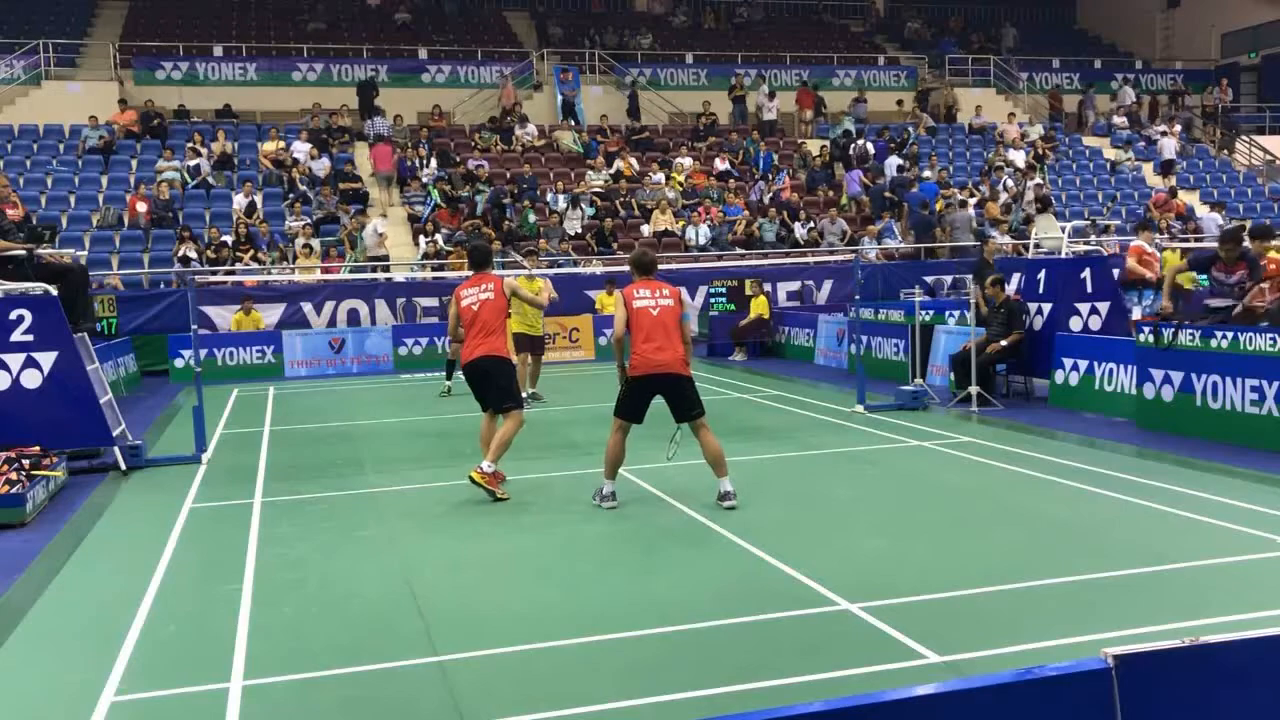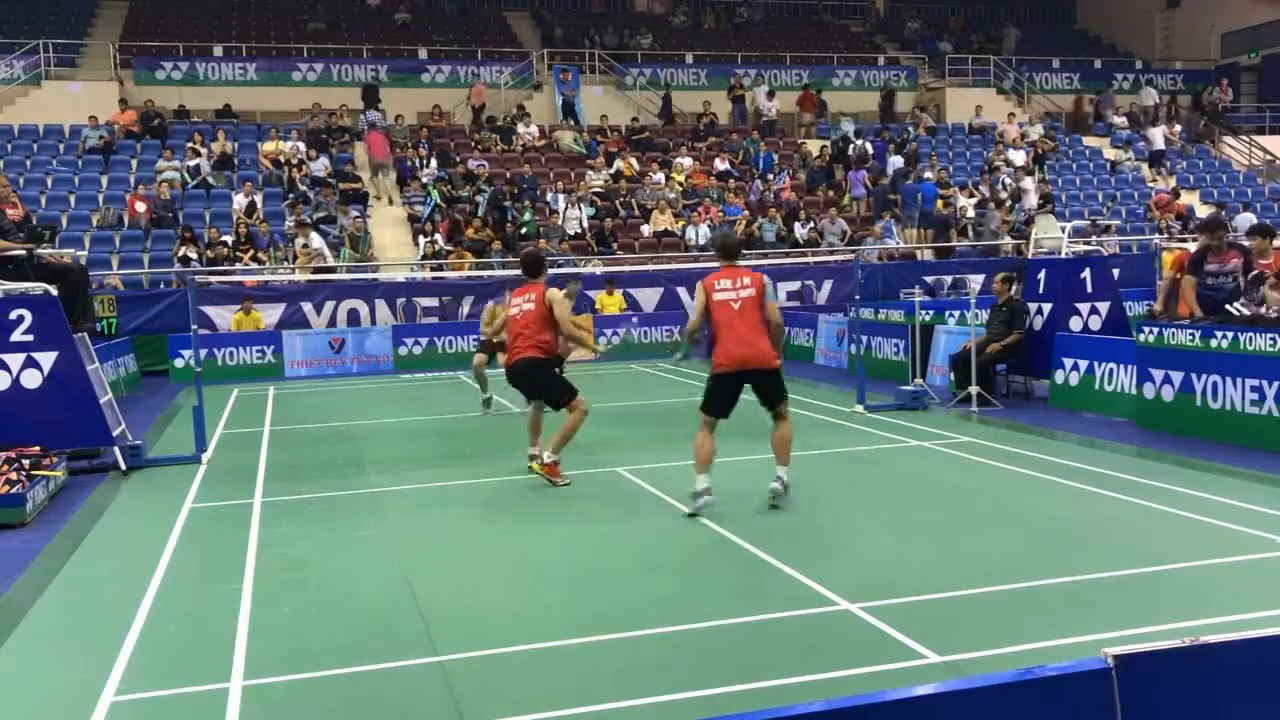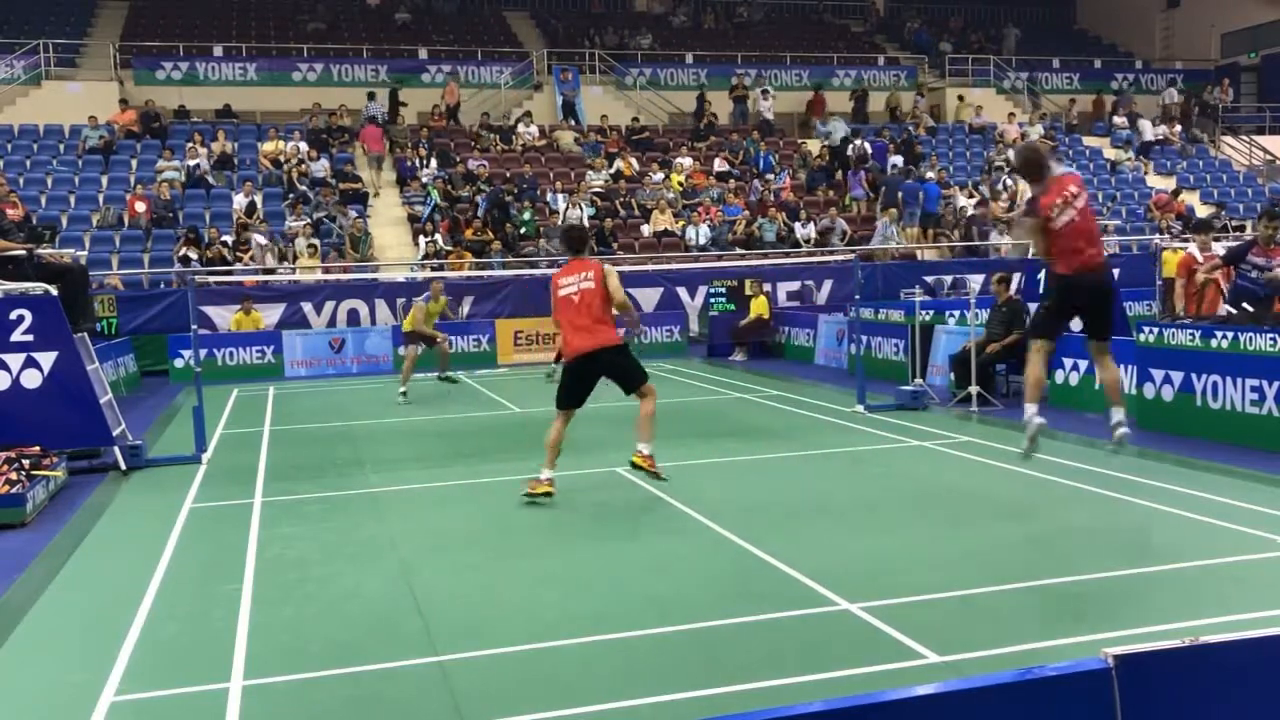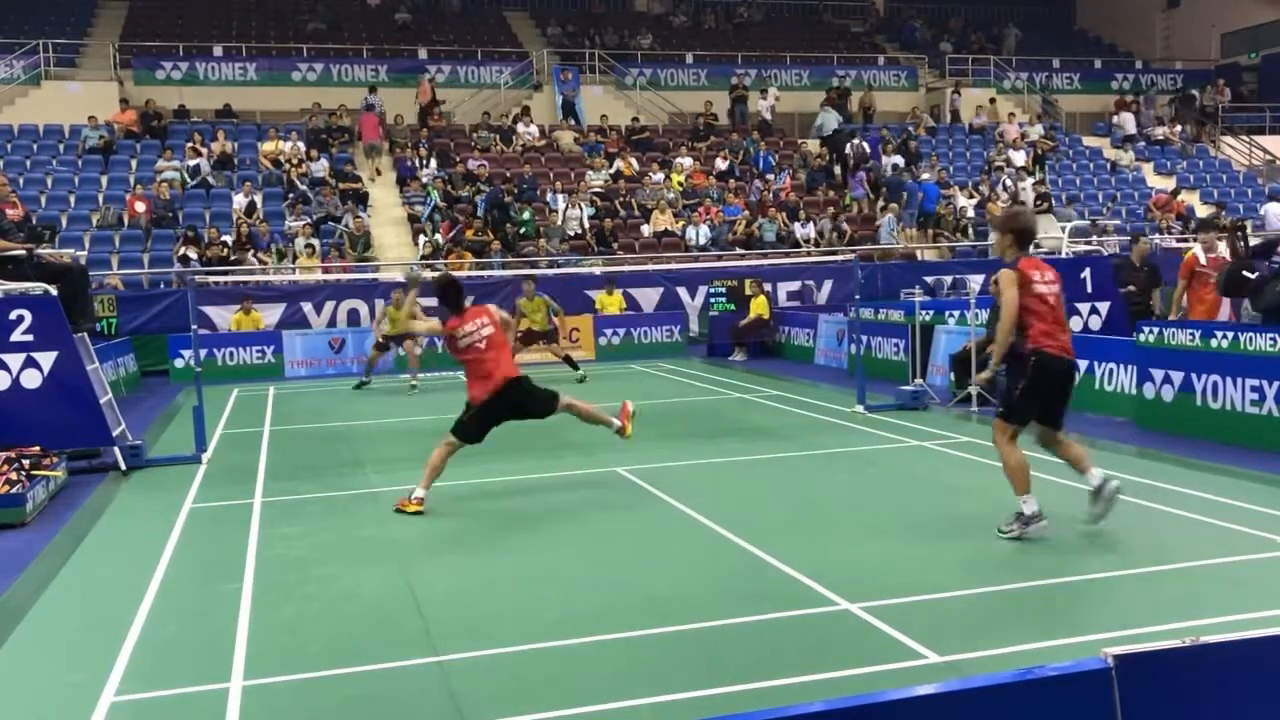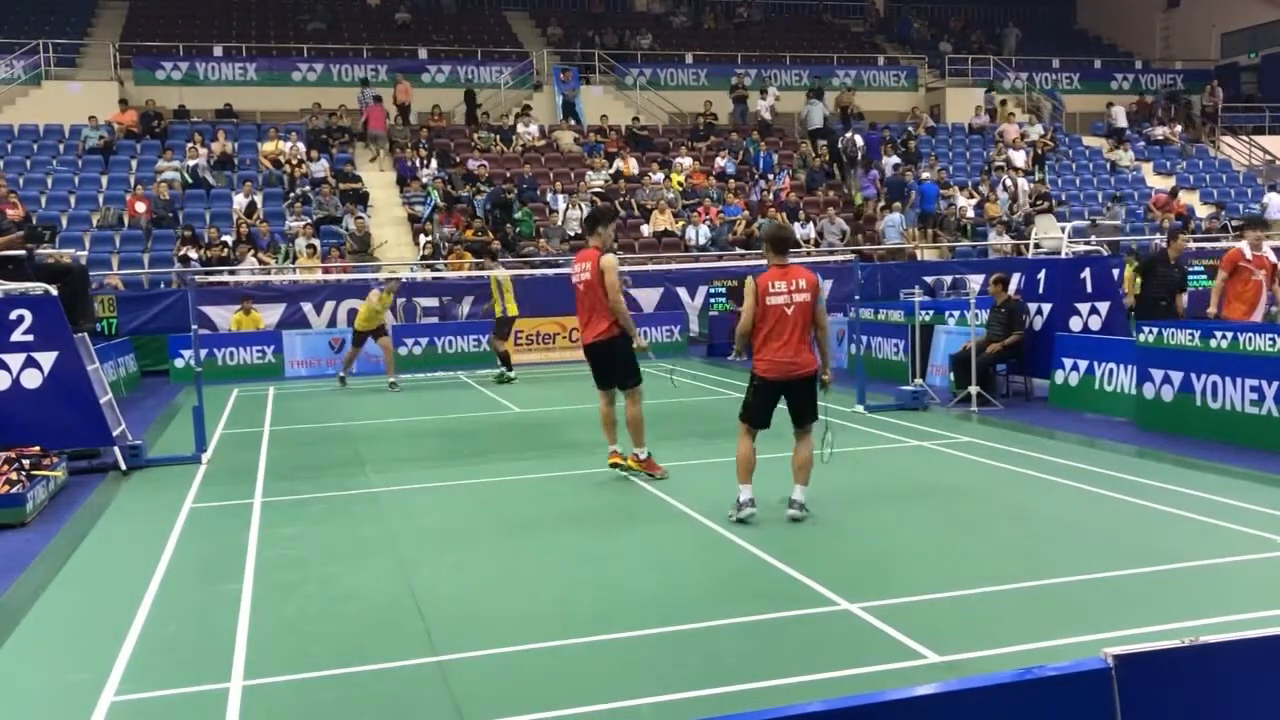
dt=1s
person 1, frame 1
left shoulder: (626, 294)
right shoulder: (675, 293)
left elbow: (619, 334)
right elbow: (687, 339)
left wrist: (620, 364)
right wrist: (686, 369)
left hip: (641, 369)
right hip: (675, 368)
left knee: (619, 429)
right knee: (701, 428)
left ankle: (607, 491)
right ankle: (727, 490)
person 1, frame 2
left shoulder: (707, 284)
right shoulder: (758, 279)
left elbow: (692, 326)
right elbow: (775, 321)
left wrist: (685, 349)
right wrist: (777, 354)
left hip: (725, 363)
right hip: (761, 360)
left knee: (706, 426)
right knee: (781, 417)
left ankle: (701, 489)
right ankle: (780, 478)
person 1, frame 3
left shoulder: (1032, 211)
right shoulder: (1072, 179)
left elbow: (1045, 254)
left hip: (1065, 281)
right hip: (1099, 277)
left knee: (1038, 351)
right knee: (1104, 356)
left ankle: (1032, 417)
right ankle: (1118, 421)
person 1, frame 4
left shoulder: (1010, 271)
right shoulder: (1047, 269)
left elbow: (1008, 319)
left wrist: (991, 366)
left hip: (1038, 358)
right hip: (1064, 359)
left knee: (1003, 433)
right knee: (1050, 435)
left ankle: (1029, 513)
right ankle: (1100, 481)
person 1, frame 5
left shoulder: (756, 282)
right shoulder: (810, 279)
left elbow: (743, 330)
right elbow: (821, 327)
left wrist: (741, 347)
right wrist: (826, 366)
left hip: (767, 370)
right hip: (803, 369)
left knee: (747, 433)
right knee: (803, 434)
left ankle: (745, 497)
right ankle: (798, 499)
person 2, frame 1
left shoulder: (459, 291)
right shoulder: (504, 283)
left elbow: (452, 333)
right elbow: (541, 303)
right wrist: (545, 292)
left hip: (468, 362)
right hip: (494, 358)
left knee: (491, 413)
right knee: (514, 418)
left ankle: (488, 469)
right ankle: (485, 469)
person 2, frame 2
left shoulder: (513, 297)
right shoulder: (551, 294)
left elbow: (498, 328)
right elbow: (568, 331)
right wrist: (593, 346)
left hip: (513, 367)
right hip: (533, 363)
left knee: (539, 403)
right knee: (580, 408)
left ankle: (535, 453)
right ankle: (548, 461)
person 2, frame 3
left shoulder: (556, 278)
right shoulder: (603, 269)
left elbow: (558, 322)
right elbow: (620, 302)
right wrist: (634, 321)
left hip: (575, 354)
right hip: (609, 349)
left knee: (563, 418)
right knee: (648, 394)
left ankle: (545, 479)
right ankle: (643, 453)
person 2, frame 4
left shoulder: (445, 328)
right shoulder: (488, 311)
left elbow: (409, 327)
right elbow: (510, 323)
left wrist: (412, 293)
left hip: (485, 399)
right hip: (516, 384)
left knee: (448, 445)
right knee: (567, 404)
left ankle: (416, 498)
right ankle: (618, 424)
person 2, frame 5
left shoulder: (578, 260)
right shoulder: (607, 259)
right elbow: (615, 302)
right wrist: (636, 336)
left hip: (590, 340)
right hip: (611, 338)
left knee: (607, 396)
right knee: (633, 397)
left ankle: (615, 451)
right ankle: (642, 459)
